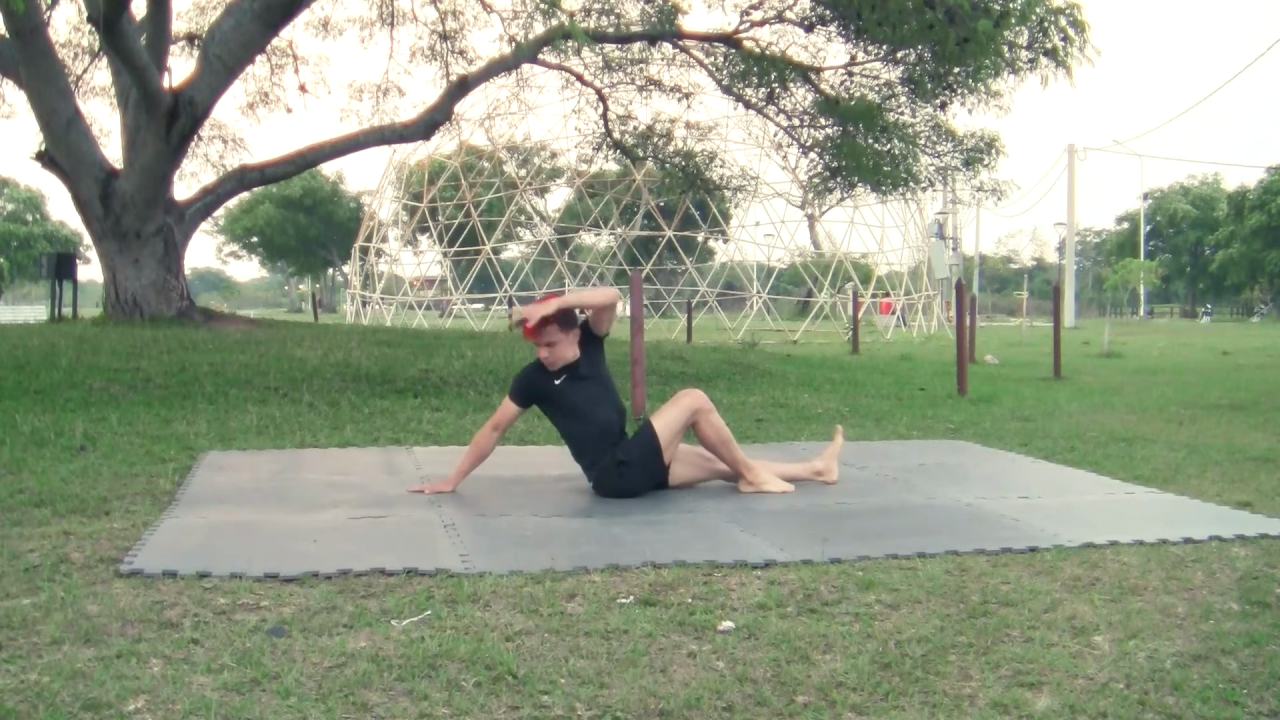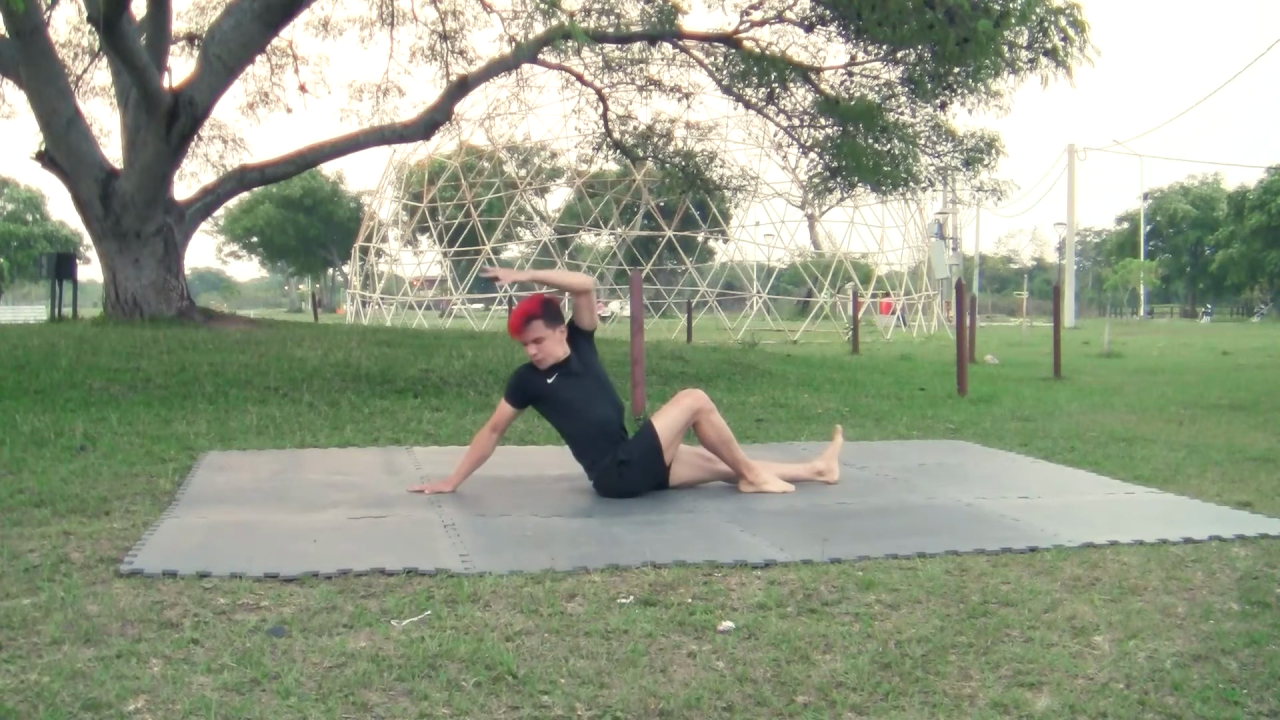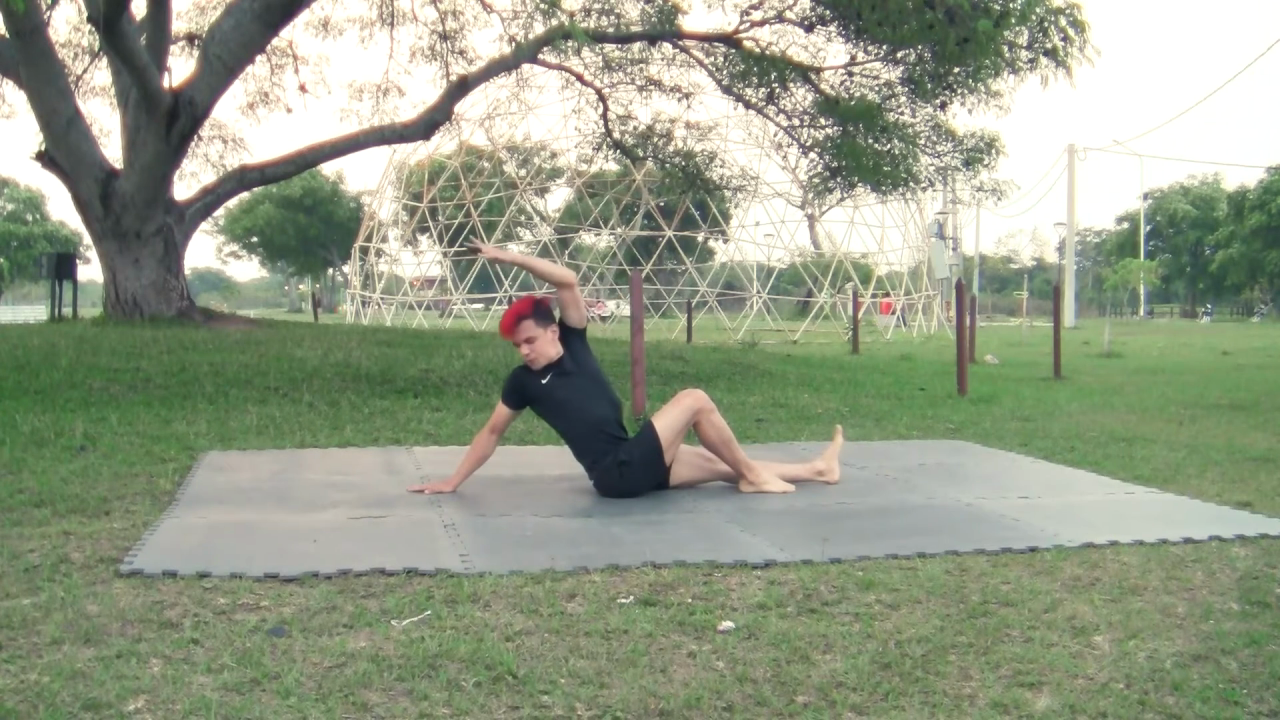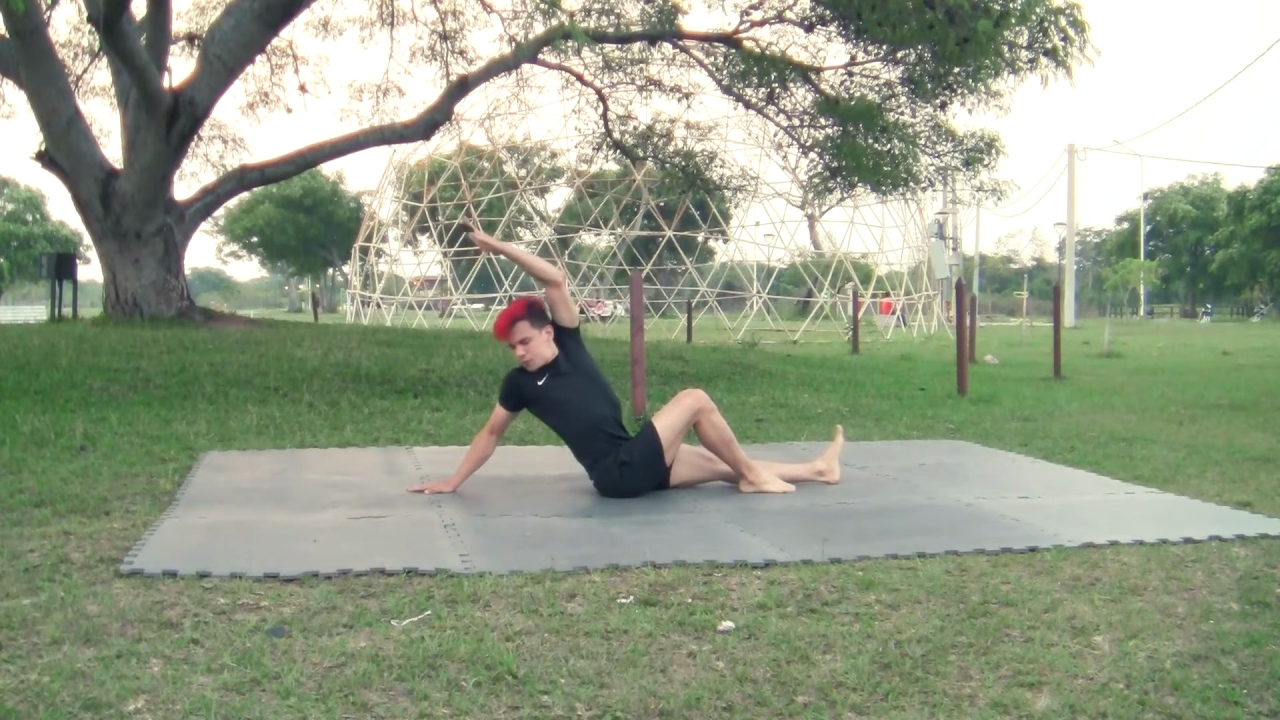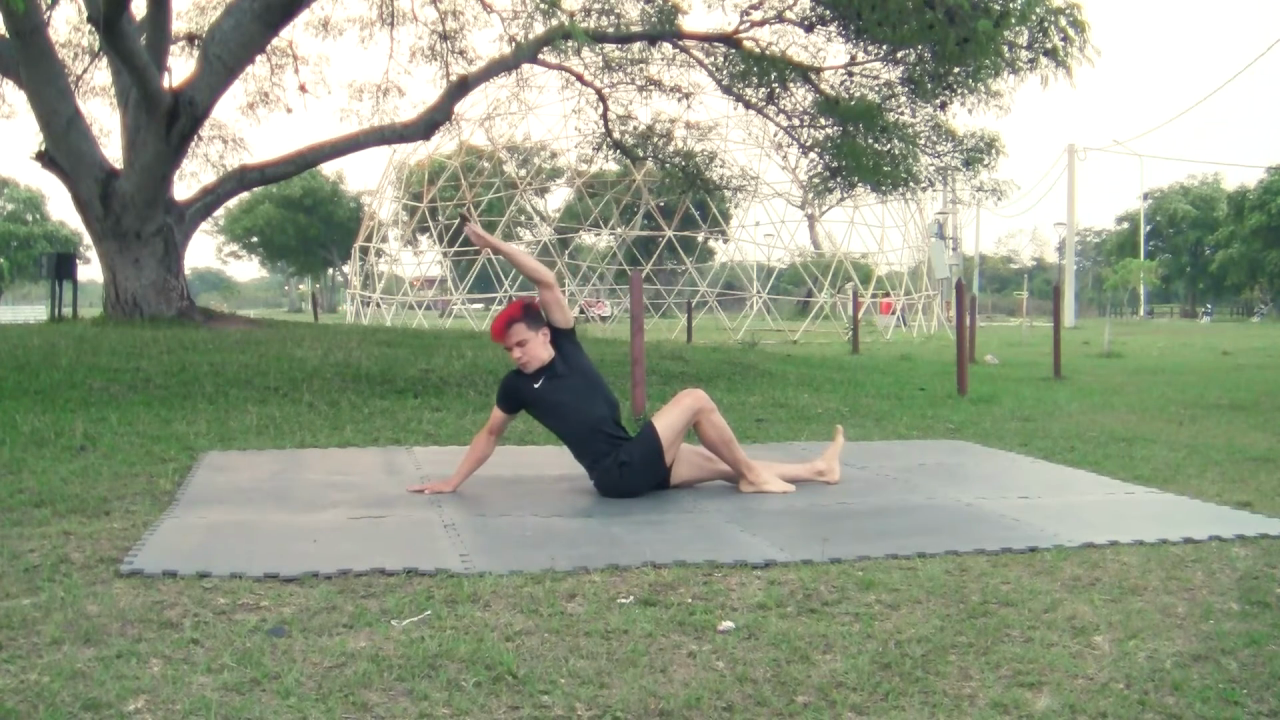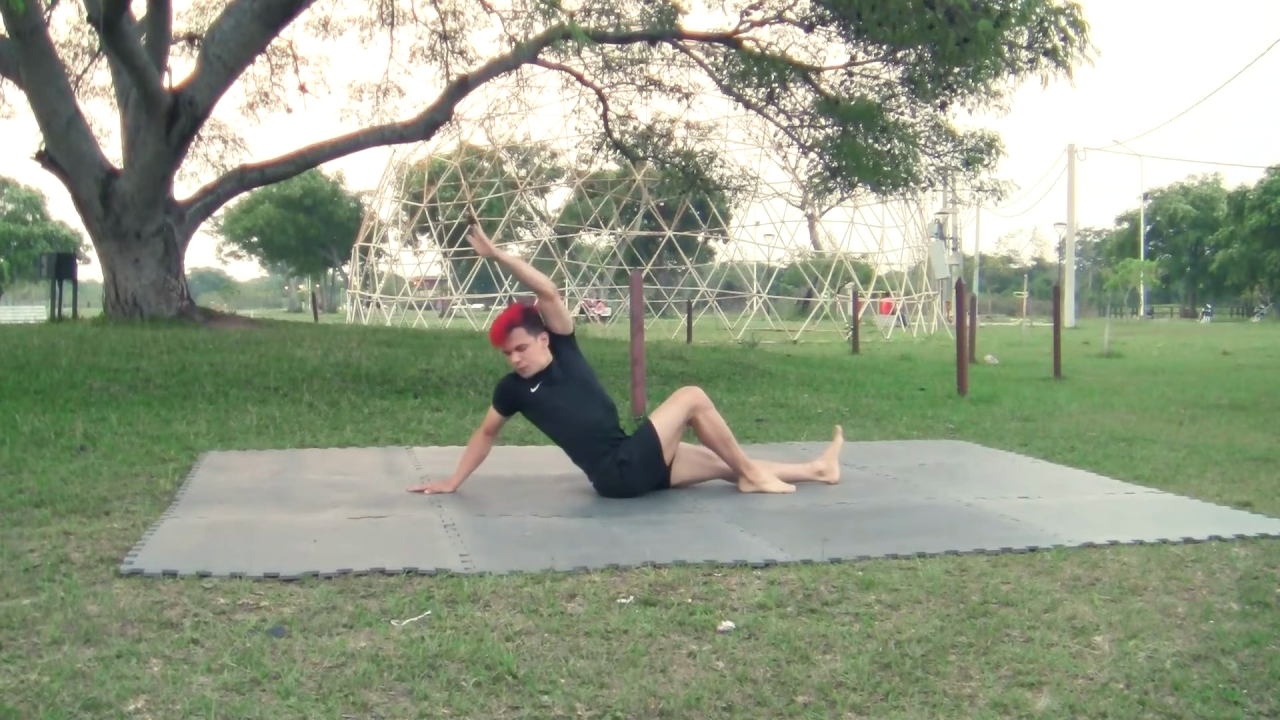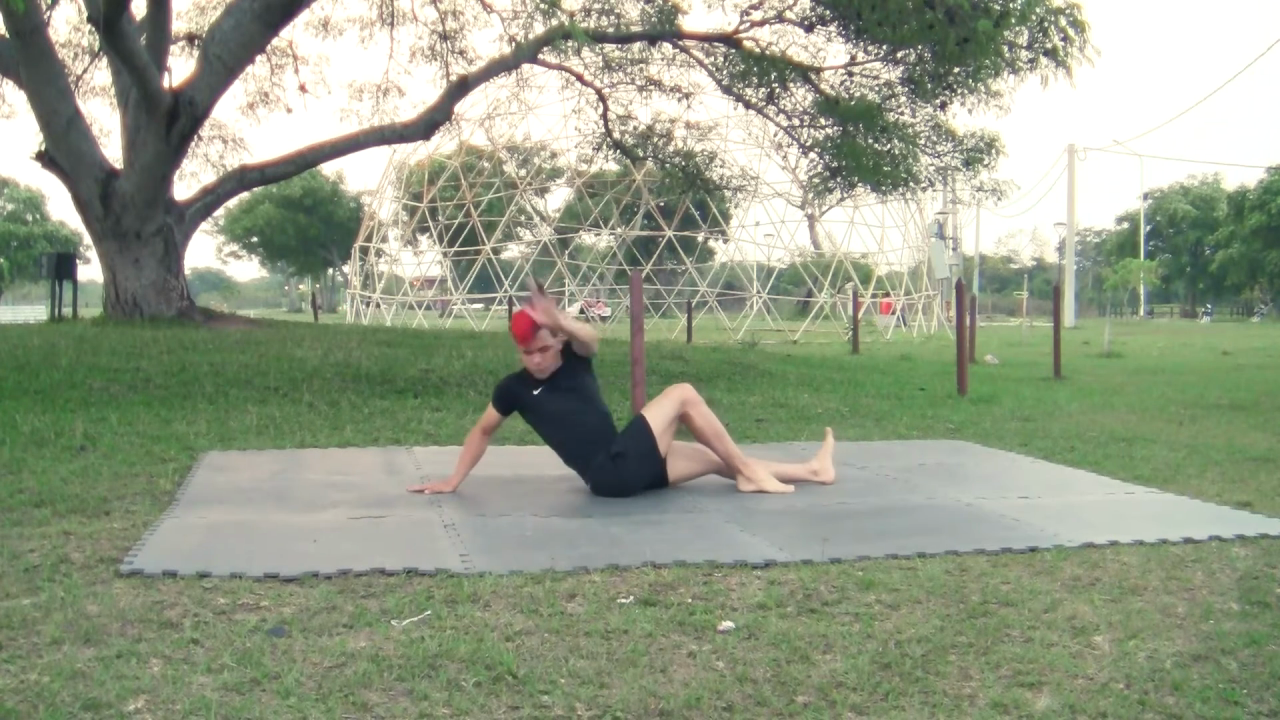
dt=0.2s
person 1, frame 1
left shoulder: (590, 344)
right shoulder: (533, 378)
left elbow: (611, 297)
right elbow: (494, 429)
left wrist: (553, 303)
right wrist: (452, 480)
left hip: (632, 463)
right hip: (615, 475)
left knee: (718, 462)
right knee: (693, 399)
left ankle: (815, 469)
right ankle: (752, 476)
person 1, frame 2
left shoulder: (579, 342)
right shoulder: (526, 379)
left elbow: (586, 286)
right elbow: (492, 431)
left wrist: (525, 276)
right wrist: (453, 480)
left hip: (633, 463)
right hip: (617, 474)
left knee: (718, 464)
right knee: (694, 399)
left ankle: (817, 469)
right ankle: (751, 474)
person 1, frame 3
left shoulder: (573, 342)
right shoulder: (522, 381)
left elbow: (569, 281)
right elbow: (491, 432)
left wrist: (507, 257)
right wrist: (453, 481)
left hip: (633, 463)
right hip: (618, 474)
left knee: (720, 463)
right knee: (695, 399)
left ankle: (816, 469)
right ankle: (752, 474)
person 1, frame 4
left shoulder: (568, 342)
right shoulder: (519, 382)
left elbow: (556, 280)
right elbow: (491, 433)
left wrist: (497, 246)
right wrist: (453, 481)
left hip: (633, 463)
right hip: (618, 474)
left knee: (719, 464)
right knee: (695, 399)
left ankle: (817, 469)
right ankle: (752, 475)
person 1, frame 5
left shoulder: (564, 342)
right shoulder: (517, 385)
left elbow: (547, 282)
right elbow: (490, 434)
left wrist: (493, 244)
right wrist: (453, 481)
left hip: (633, 463)
right hip: (618, 474)
left knee: (720, 463)
right knee: (695, 399)
left ankle: (816, 470)
right ankle: (752, 475)
person 1, frame 6
left shoulder: (563, 348)
right shoulder: (513, 388)
left elbow: (549, 297)
right elbow: (486, 434)
left wrist: (500, 256)
right wrist: (455, 481)
left hip: (633, 463)
right hip: (615, 475)
left knee: (720, 462)
right knee: (693, 397)
left ankle: (817, 470)
right ankle: (753, 475)
person 1, frame 7
left shoulder: (574, 359)
right shoulder: (514, 387)
left elbow: (587, 340)
right elbow: (481, 432)
left wrist: (554, 321)
right wrist: (454, 481)
left hip: (628, 464)
right hip: (608, 474)
left knee: (714, 456)
right knee: (682, 394)
left ankle: (811, 470)
right ankle: (750, 472)
